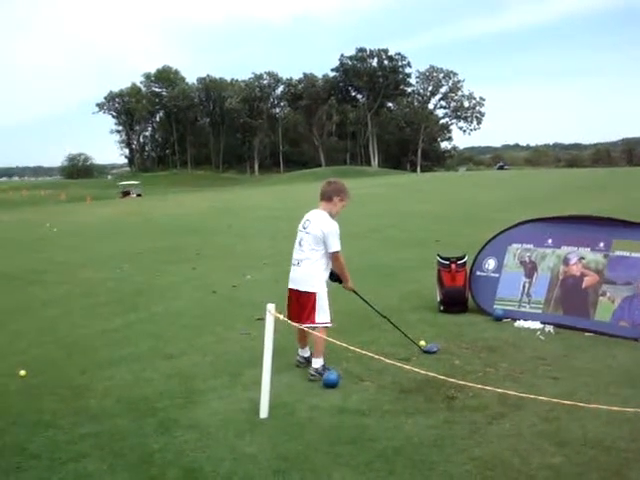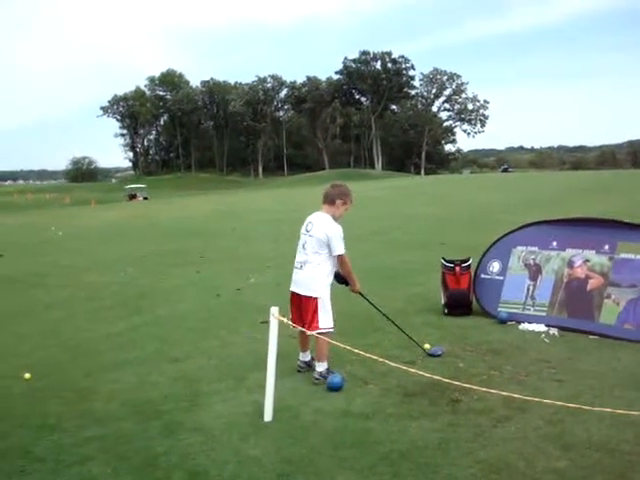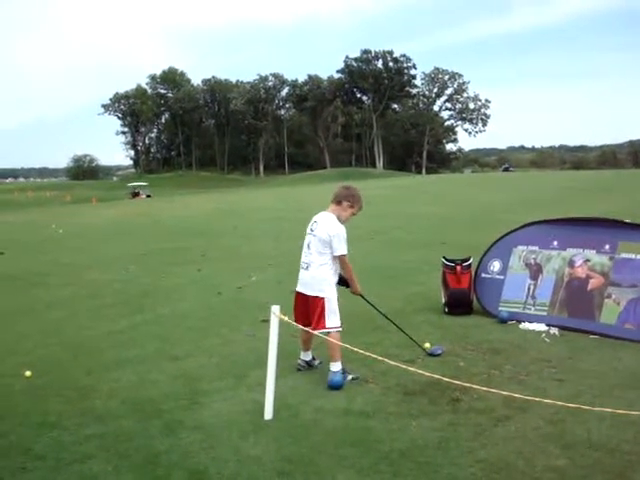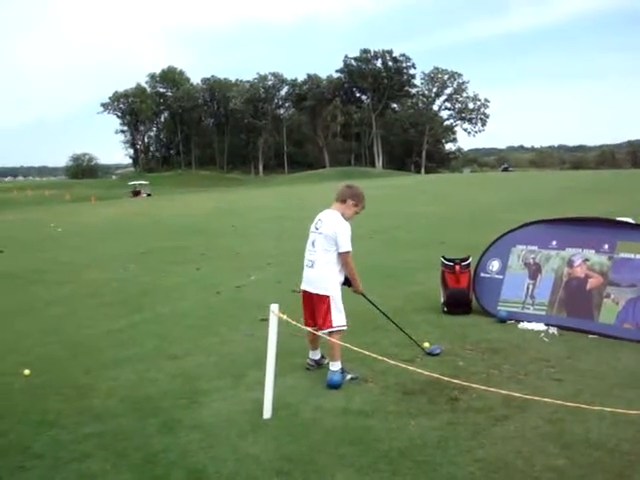
dt=0.4s
person 1, frame 1
left shoulder: (308, 217)
right shoulder: (329, 224)
right elbow: (336, 258)
left wrist: (331, 269)
right wrist: (347, 280)
left hip: (297, 278)
right hip: (313, 281)
left knee: (303, 321)
right knee: (320, 323)
left ankle: (303, 355)
right ankle: (317, 366)
person 1, frame 2
left shoulder: (310, 220)
right shoulder: (333, 228)
right elbow: (342, 261)
left wrist: (338, 273)
right wrist: (353, 283)
left hip: (299, 282)
right hip: (315, 285)
left knee: (304, 325)
right knee: (322, 328)
left ankle: (304, 359)
right ankle: (321, 370)
person 1, frame 3
left shoulder: (317, 219)
right shoulder: (336, 228)
right elbow: (343, 261)
left wrist: (339, 274)
right wrist: (354, 284)
left hip: (305, 281)
right hip: (322, 285)
left knee: (308, 324)
right knee: (333, 327)
left ankle: (305, 359)
right ankle: (336, 371)
person 1, frame 4
left shoulder: (320, 217)
right shoulder: (341, 225)
right elbow: (346, 259)
left wrist: (345, 276)
right wrist: (356, 283)
left hip: (309, 280)
right hip: (326, 284)
left knee: (313, 323)
right knee: (335, 327)
left ankle: (314, 357)
right ankle: (335, 370)
